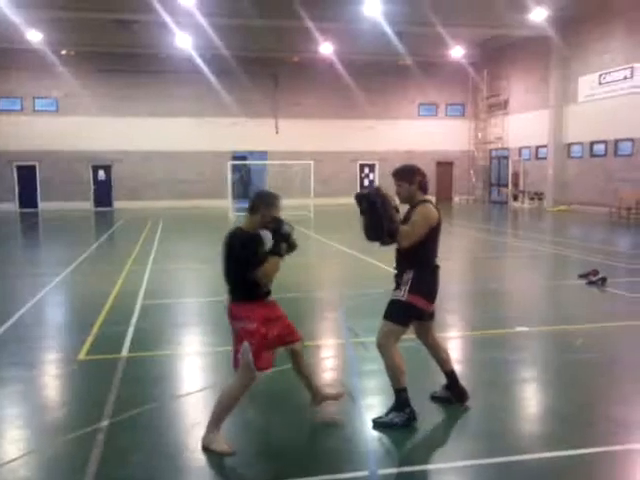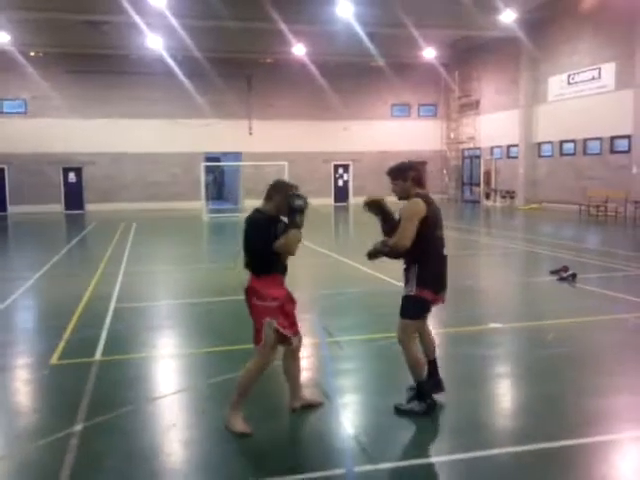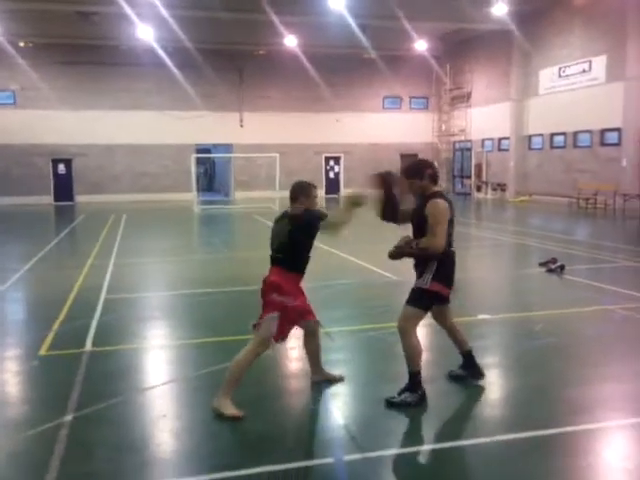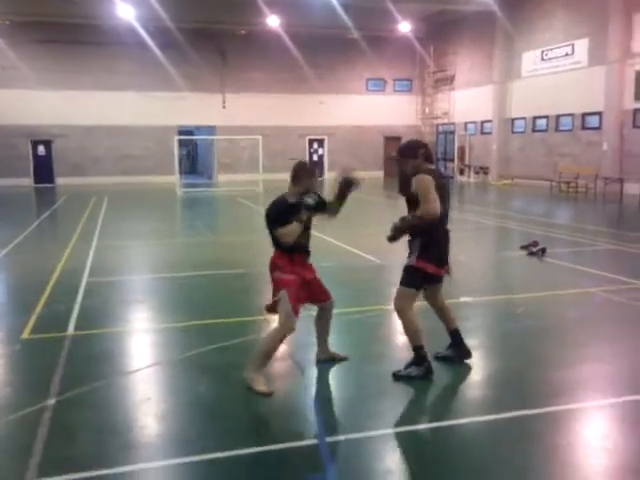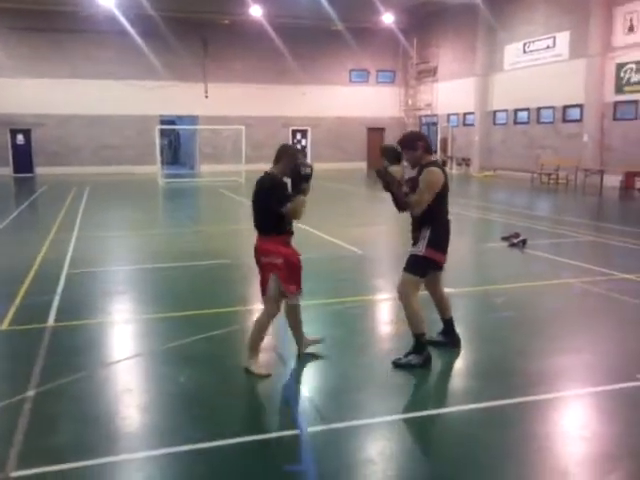
dt=0.7s
person 1, frame 1
left shoulder: (425, 210)
right shoulder: (415, 210)
left elbow: (403, 240)
right elbow: (393, 237)
left hip: (415, 282)
right hip: (419, 281)
left knee: (385, 341)
right knee: (427, 336)
left ankle: (404, 408)
right ankle: (455, 389)
person 1, frame 2
left shoulder: (414, 204)
right shoulder: (426, 202)
left elbow: (401, 244)
right elbow: (402, 233)
left wrist: (379, 249)
right wrist: (384, 214)
left hip: (423, 275)
right hip: (434, 272)
left knee: (405, 337)
right knee: (420, 326)
left ankle: (423, 398)
right ankle: (432, 378)
person 1, frame 3
left shoulder: (436, 204)
right shoulder: (425, 201)
left elbow: (436, 245)
right elbow: (398, 217)
left wrist: (406, 248)
right wrist: (389, 193)
left hip: (435, 270)
right hip: (438, 269)
left knee: (406, 325)
right knee: (444, 318)
left ankle: (415, 389)
right ankle: (471, 366)
person 1, frame 4
left shoulder: (423, 179)
right shoulder: (436, 177)
left elbow: (432, 210)
right elbow: (414, 198)
left wrist: (403, 226)
left hip: (425, 250)
right hip: (437, 248)
left knee: (402, 303)
right knee: (435, 299)
left ankle: (421, 363)
right ankle: (458, 347)
person 1, frame 5
left shoulder: (432, 172)
right shoulder: (423, 170)
left elbow: (414, 207)
right elbow: (409, 202)
left wrist: (393, 182)
right wrist: (395, 179)
left hip: (431, 237)
right hip: (430, 236)
left knee: (406, 291)
right knee: (434, 286)
left ankle: (420, 351)
right ankle: (450, 334)
person 2, frame 1
left shoulder: (256, 236)
right shoulder: (240, 241)
right elbow: (266, 275)
left wrist: (280, 244)
right wrist: (280, 245)
left hip: (264, 304)
right hip: (246, 311)
left knee: (296, 348)
right knee: (245, 378)
left ankle: (316, 394)
right ankle: (211, 433)
person 2, frame 2
left shoulder: (272, 218)
right shoulder: (259, 221)
left elbow: (285, 246)
right elbow: (288, 249)
left wrist: (293, 219)
right wrist: (296, 217)
left hip: (276, 287)
right hip: (264, 290)
left knee: (293, 342)
right knee: (264, 355)
left ankle: (296, 397)
right ankle: (234, 412)
person 2, frame 3
left shoulder: (286, 219)
right shoulder: (303, 219)
right elbow: (336, 223)
right wrist: (351, 205)
left hip: (290, 284)
right hip: (281, 287)
left knee: (312, 326)
right knee: (259, 345)
left ankle: (318, 372)
right ankle: (222, 398)
person 2, frame 4
left shoulder: (307, 199)
right shoulder: (277, 207)
left elbow: (333, 211)
right elbow: (286, 238)
left wrist: (344, 190)
right wrist: (303, 213)
left hip: (302, 264)
right hip: (285, 268)
left knee: (326, 304)
right knee: (286, 325)
left ankle: (323, 350)
right ankle: (254, 371)
person 2, frame 5
left shoulder: (276, 182)
right shoulder: (269, 184)
left elbow: (291, 208)
right elbow: (296, 213)
left wrist: (300, 185)
right wrist: (303, 184)
left hip: (282, 245)
right hip: (271, 248)
left knee: (292, 297)
right knee: (272, 308)
left ankle: (301, 340)
right ankle: (252, 358)
